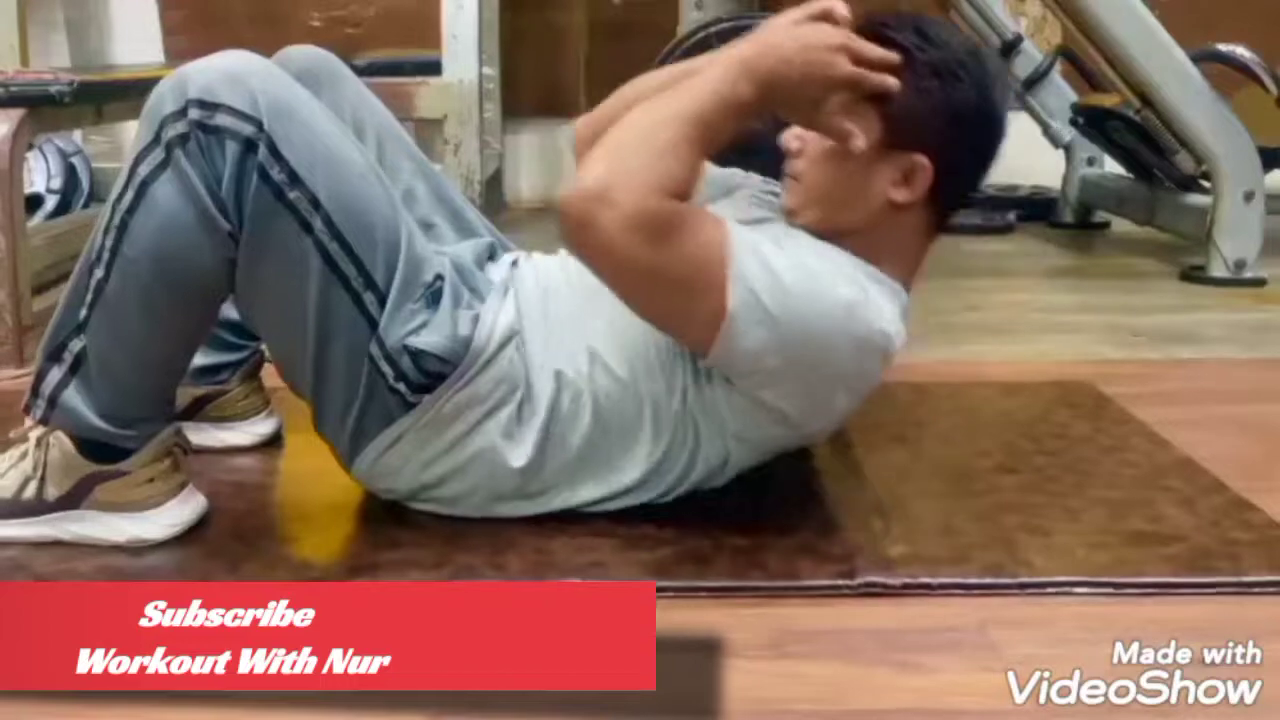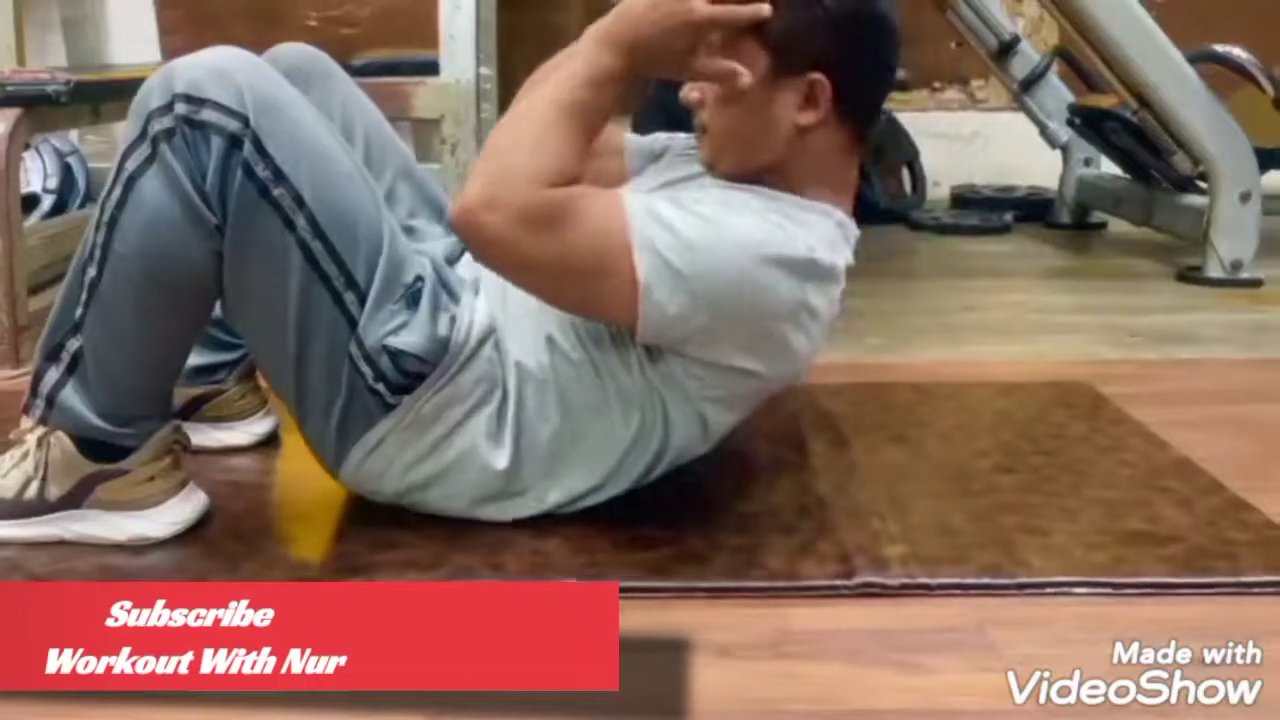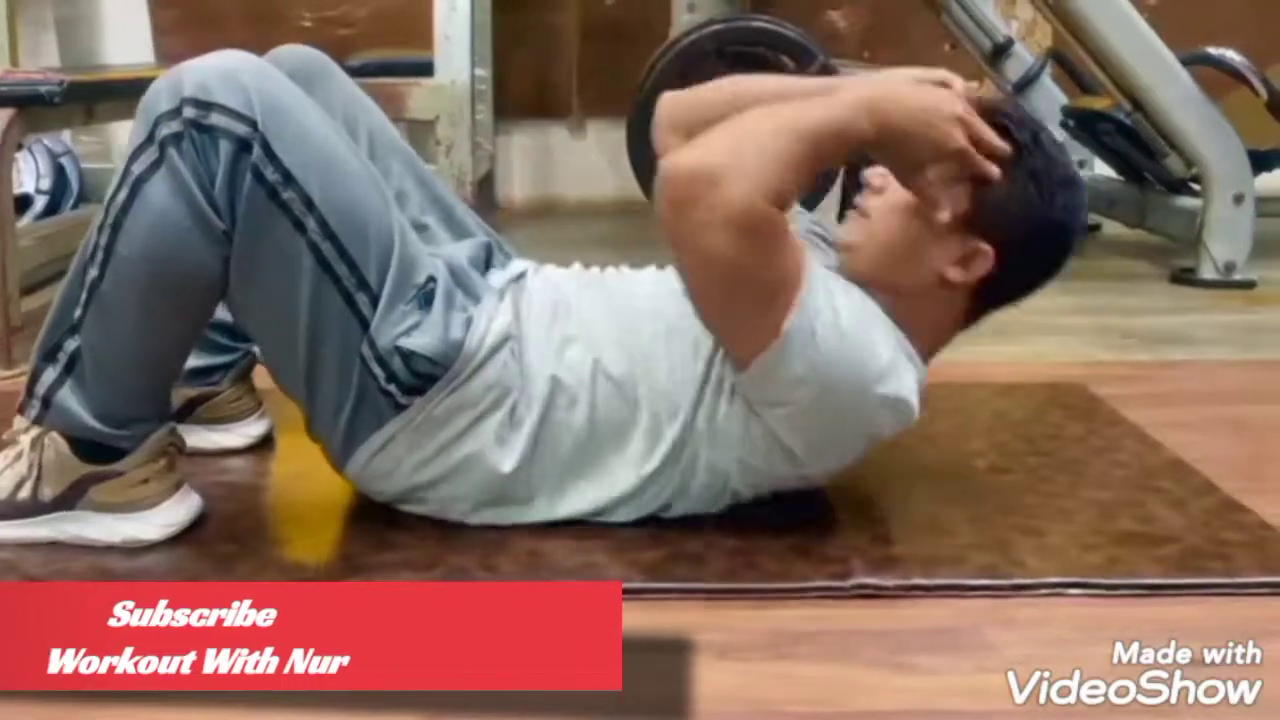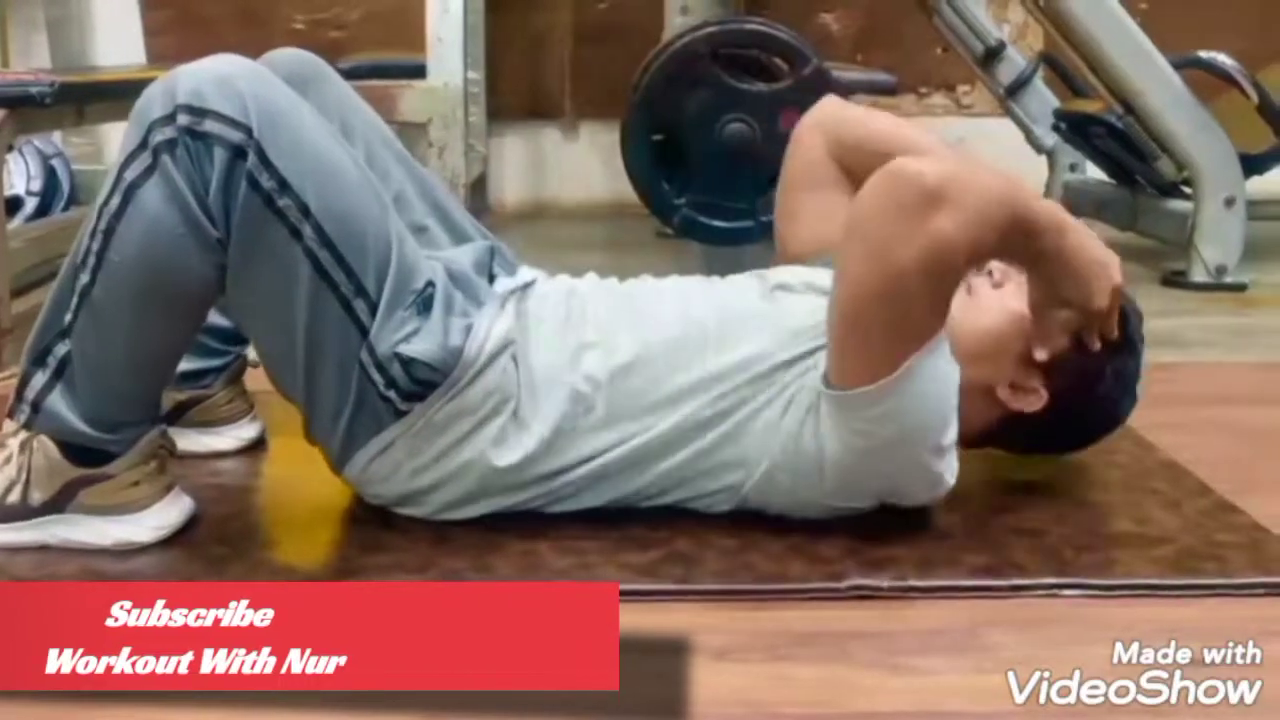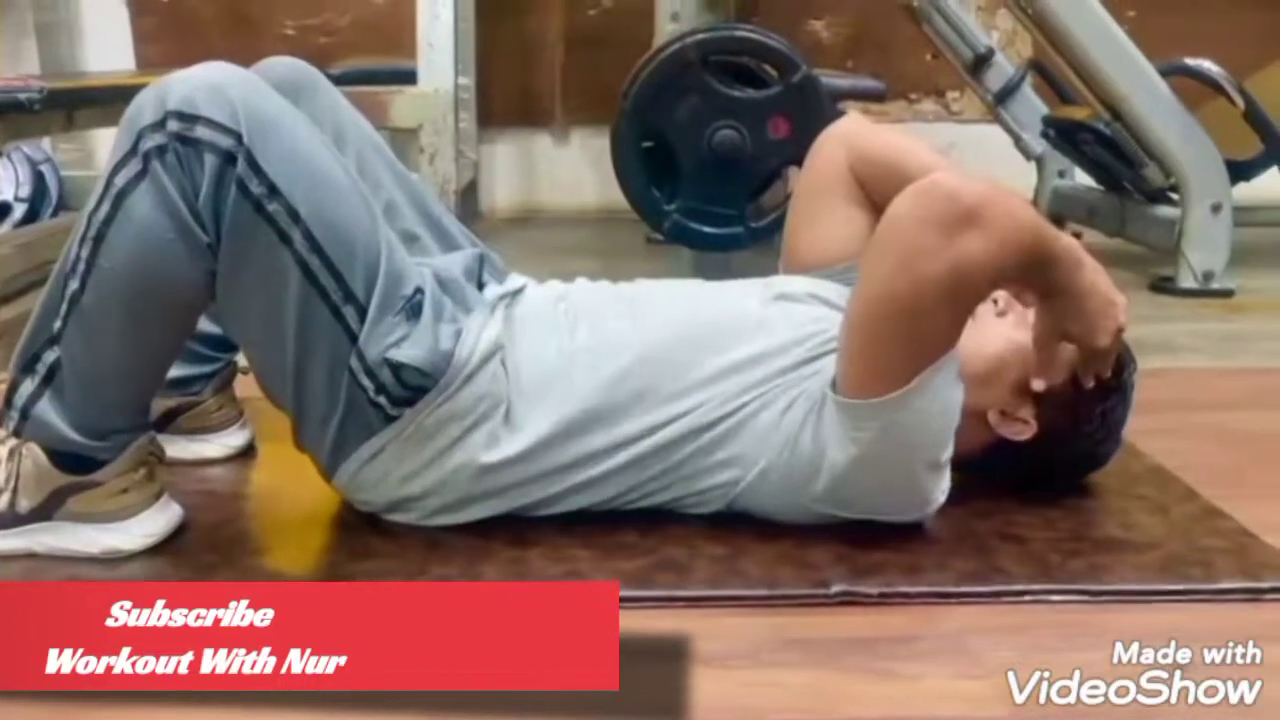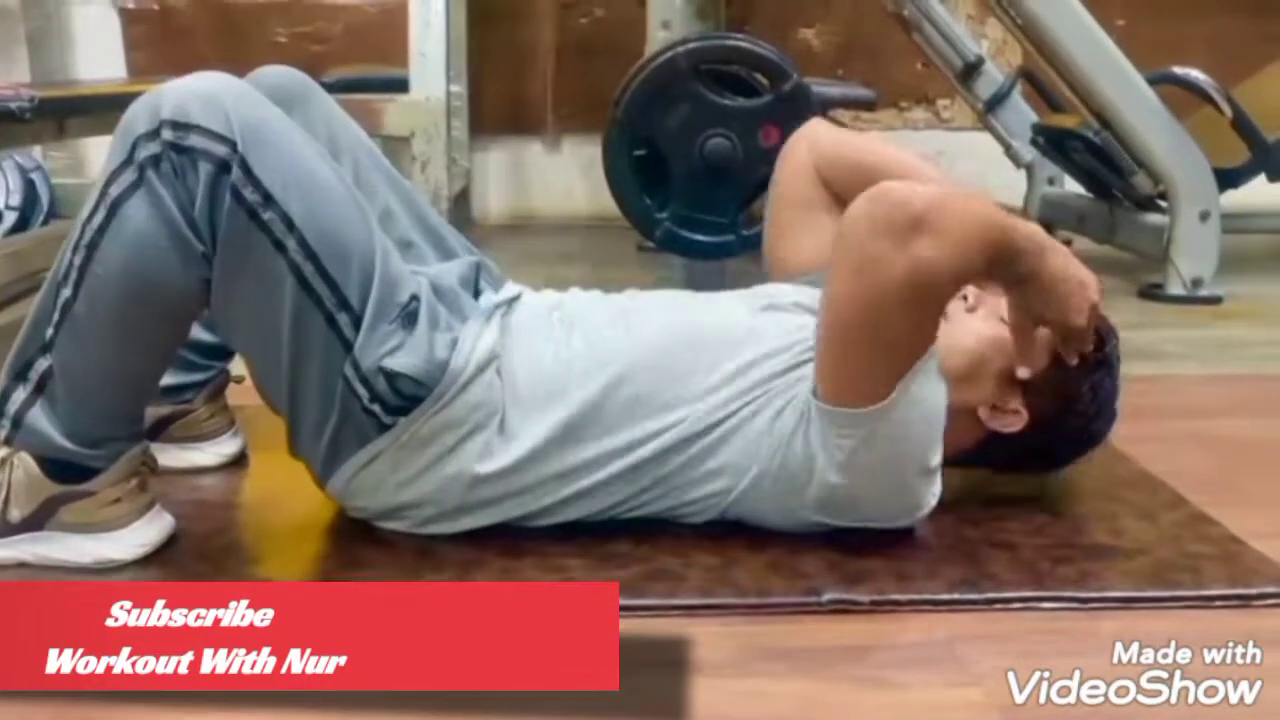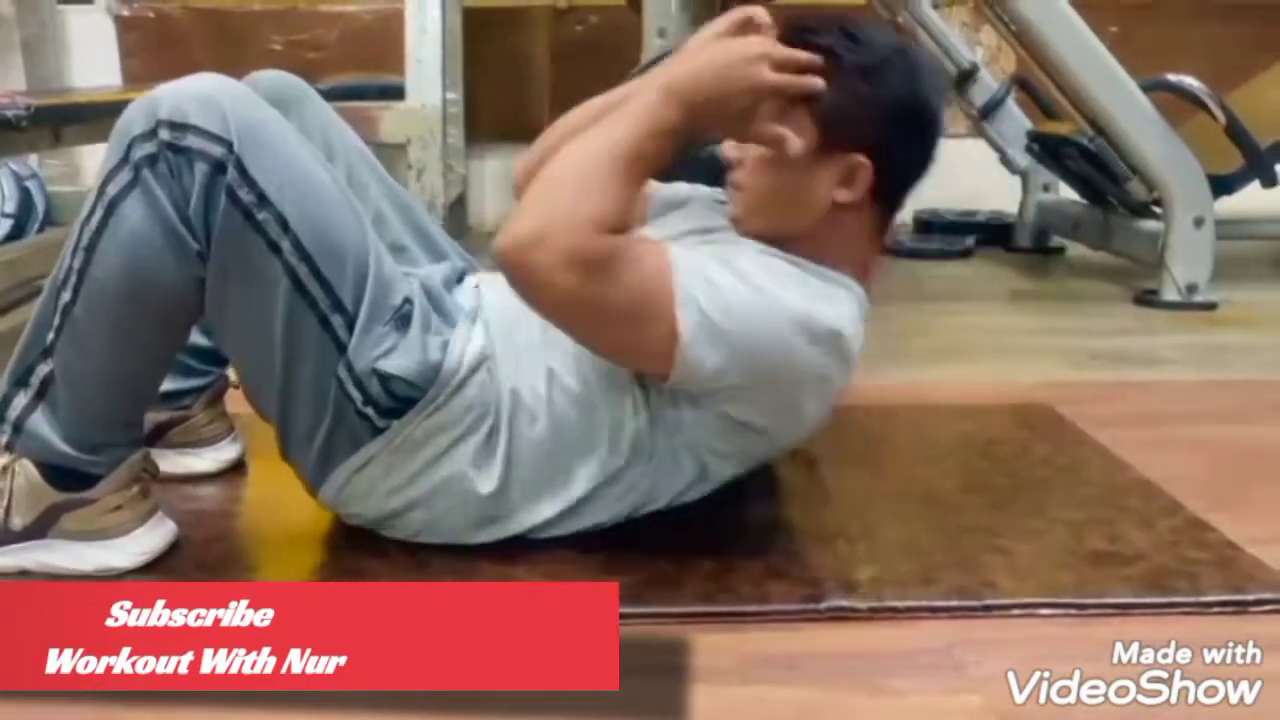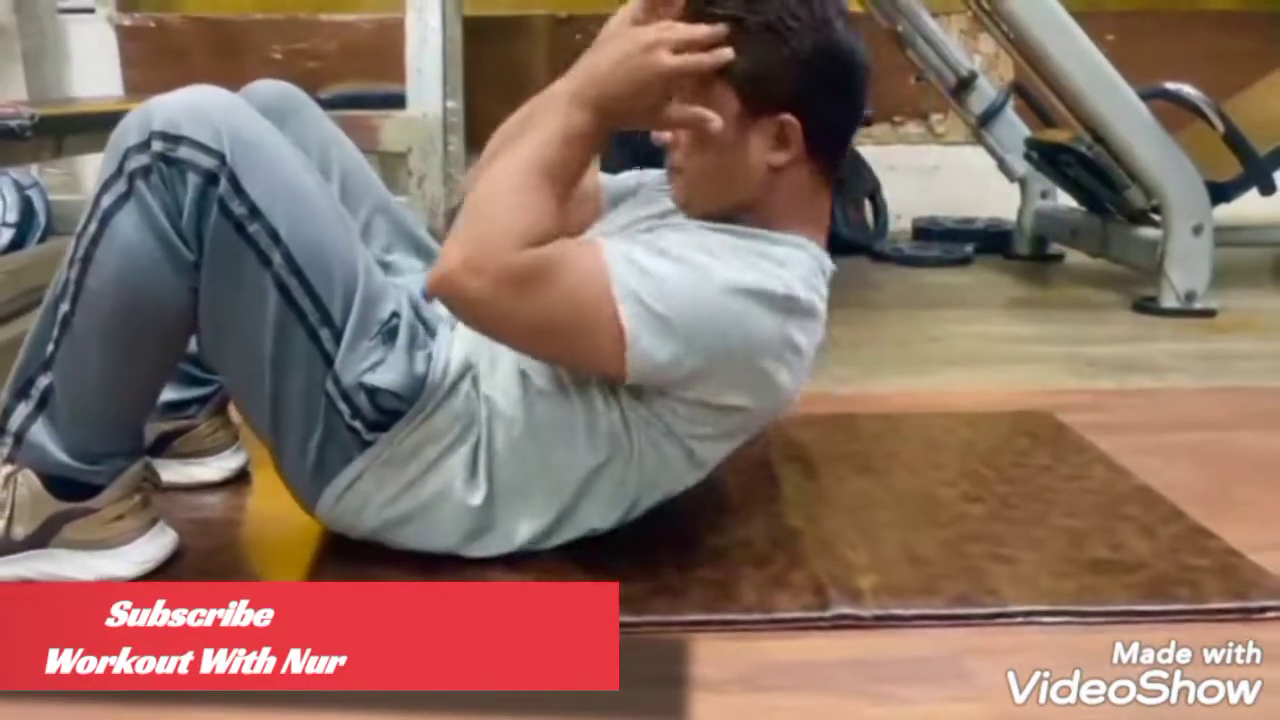
dt=0.3s
person 1, frame 1
left shoulder: (837, 321)
right shoulder: (808, 235)
left elbow: (601, 206)
right elbow: (602, 133)
left hip: (440, 399)
right hip: (485, 297)
left knee: (220, 105)
left ankle: (98, 456)
right ankle: (214, 375)
person 1, frame 2
left shoulder: (768, 263)
right shoulder: (750, 175)
left elbow: (497, 209)
right elbow: (547, 140)
left hip: (423, 403)
right hip: (456, 310)
left knee: (206, 103)
right knee: (290, 74)
left ankle: (102, 459)
right ankle: (207, 378)
person 1, frame 3
left shoulder: (856, 370)
right shoulder: (843, 273)
left elbow: (698, 186)
right elbow: (679, 118)
left wrist: (866, 112)
right wrist: (860, 103)
left hip: (436, 399)
right hip: (494, 307)
left knee: (211, 106)
right knee: (292, 72)
left ankle: (91, 458)
right ankle: (203, 375)
person 1, frame 4
left shoulder: (891, 440)
right shoulder: (866, 332)
left elbow: (923, 198)
right elbow: (825, 133)
left wrist: (1053, 239)
right wrist: (1034, 219)
left hip: (434, 400)
right hip: (495, 313)
left knee: (206, 112)
right knee: (283, 79)
right ankle: (193, 382)
person 1, frame 5
left shoulder: (886, 457)
right shoulder: (849, 322)
left elbow: (953, 222)
right elbow: (846, 148)
left wrist: (1063, 272)
right wrist: (1048, 250)
left hip: (423, 408)
right hip: (484, 320)
left knee: (196, 122)
right knee: (276, 90)
right ankle: (185, 389)
person 1, frame 6
left shoulder: (888, 453)
right shoulder: (849, 333)
left elbow: (888, 227)
right elbow: (814, 155)
left wrist: (1031, 249)
right wrist: (995, 237)
left hip: (420, 416)
right hip: (485, 327)
left knee: (192, 128)
right knee: (273, 94)
right ankle: (175, 396)
person 1, frame 7
left shoulder: (791, 327)
right shoulder: (759, 235)
left elbow: (540, 248)
right elbow: (545, 171)
left wrist: (677, 95)
left hip: (412, 427)
right hip: (454, 327)
left knee: (188, 129)
right knee: (265, 97)
right ankle: (171, 402)
person 1, frame 8
left shoulder: (747, 302)
right shoulder: (727, 219)
left elbow: (479, 271)
right elbow: (509, 192)
left wrist: (602, 88)
right wrist: (601, 75)
left hip: (403, 444)
right hip: (436, 350)
left knee: (178, 142)
right knee: (266, 112)
left ankle: (71, 496)
right ankle: (179, 416)
